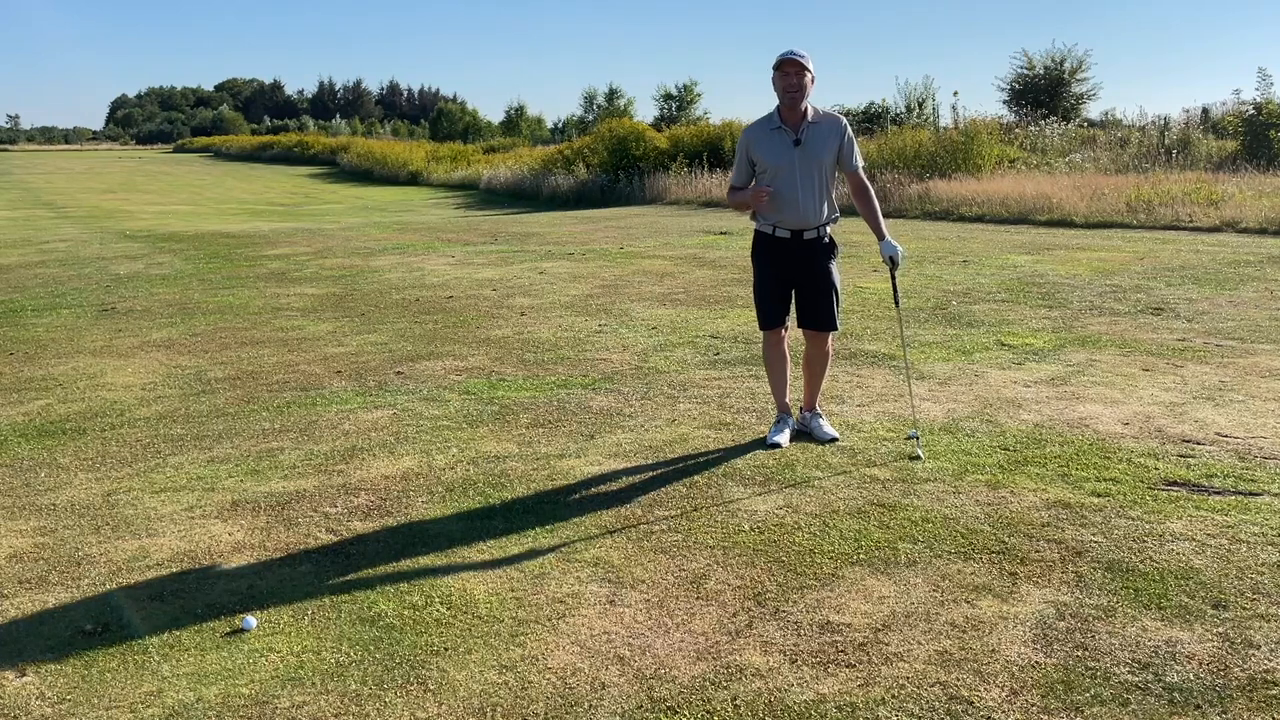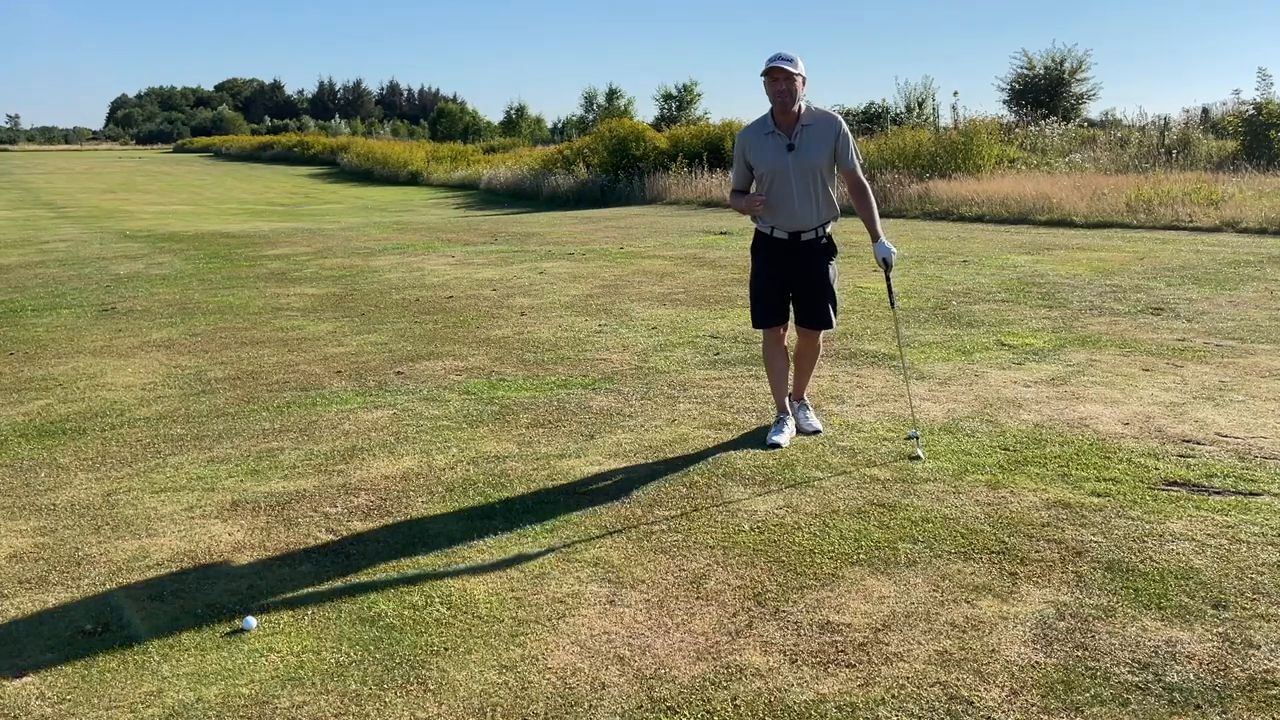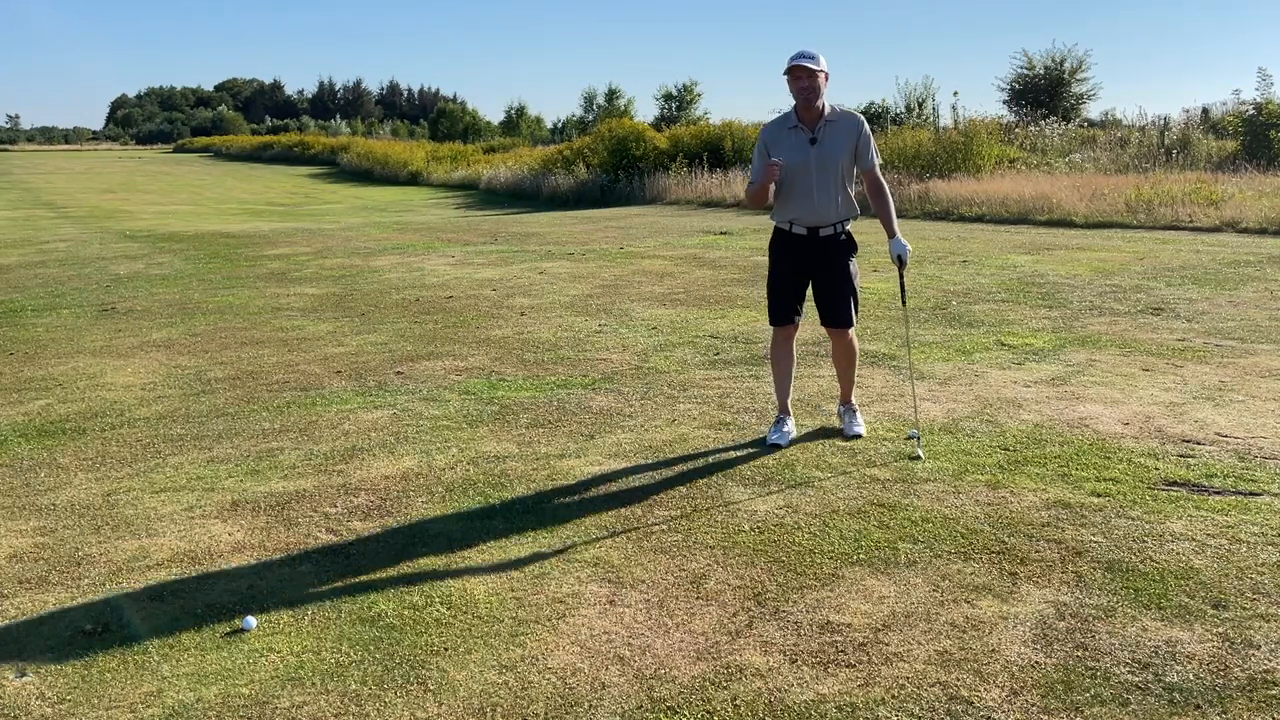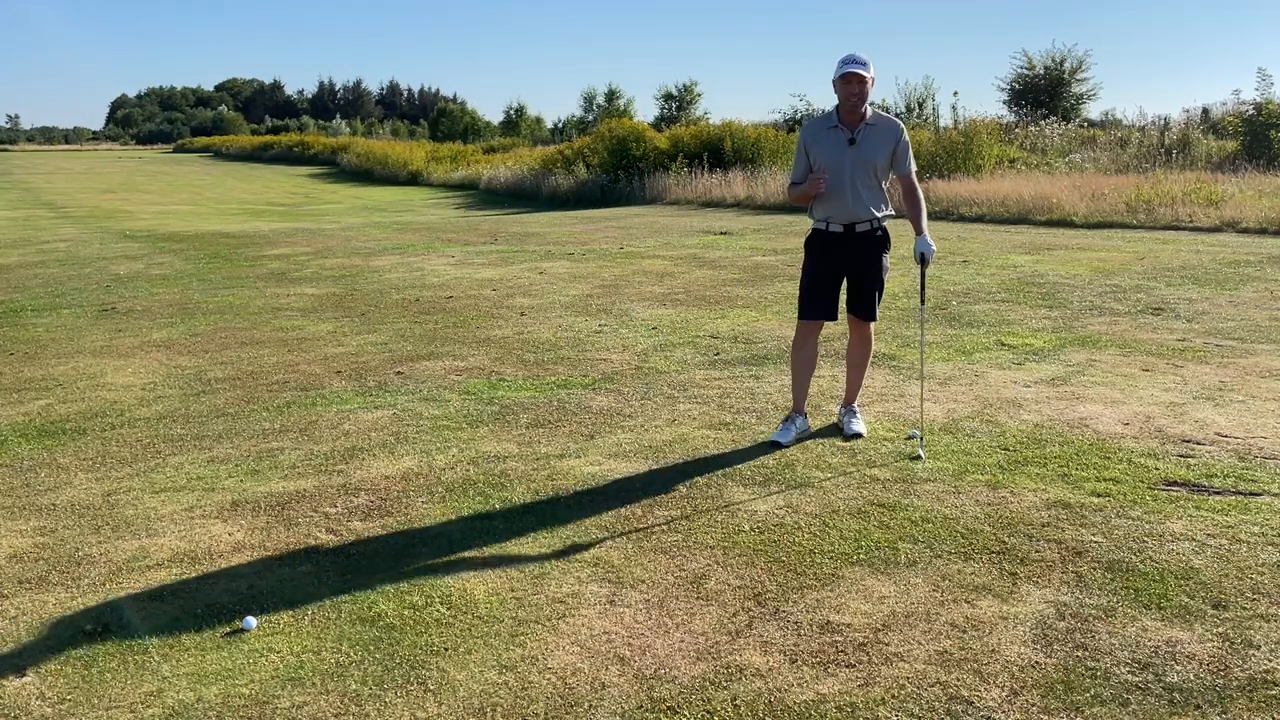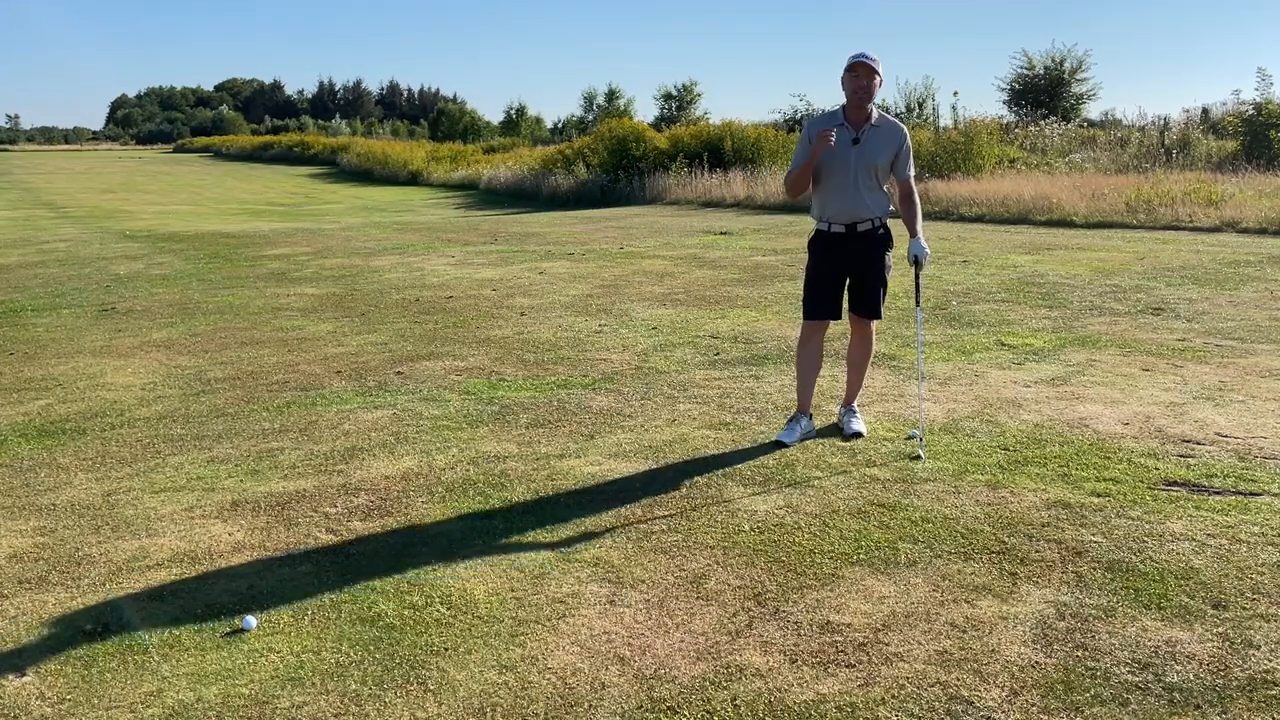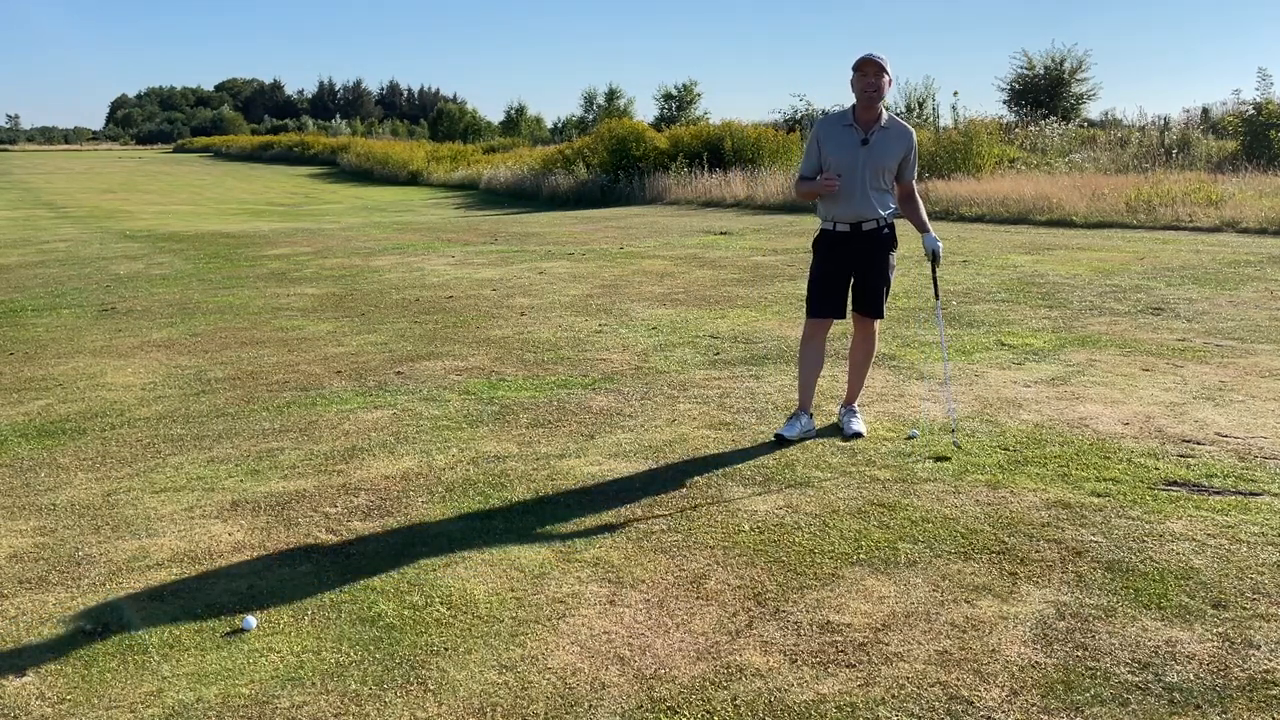
dt=0.7s
person 1, frame 1
left shoulder: (835, 127)
right shoulder: (753, 135)
left elbow: (859, 186)
right elbow: (734, 198)
left wrist: (884, 238)
right wrist: (749, 197)
left hip: (817, 244)
right hip: (771, 245)
left knee: (820, 335)
right knee: (774, 333)
left ankle: (811, 412)
right ankle: (784, 416)
person 1, frame 2
left shoulder: (831, 126)
right shoulder: (749, 137)
left elbow: (856, 184)
right elbow: (736, 193)
left wrist: (878, 239)
right wrist: (747, 203)
left hip: (816, 244)
right hip: (770, 245)
left knee: (811, 331)
right knee: (773, 331)
left ankle: (799, 397)
right ankle: (783, 416)
person 1, frame 3
left shoulder: (853, 125)
right shoulder: (771, 133)
left elbow: (874, 184)
right elbow: (754, 201)
left wrist: (894, 236)
right wrist: (766, 181)
left hip: (835, 241)
right hip: (789, 242)
left knee: (841, 330)
right knee: (784, 330)
left ankle: (848, 405)
right ankle: (784, 416)
person 1, frame 4
left shoulder: (892, 130)
right shoulder: (811, 131)
left elbow: (909, 186)
right elbow: (793, 195)
left wrist: (922, 234)
right wrist: (808, 189)
left hip: (870, 239)
right hip: (824, 238)
left knee: (862, 325)
right knee: (808, 326)
left ankle: (850, 407)
right ankle: (797, 414)
person 1, frame 5
left shoulder: (895, 133)
right shoulder: (816, 127)
left elbow: (907, 191)
right elbow: (792, 189)
left wrist: (916, 237)
right wrist: (816, 153)
left hip: (872, 238)
right hip: (828, 238)
left knee: (864, 324)
right knee: (813, 325)
left ankle: (850, 407)
right ankle: (802, 416)
person 1, frame 6
left shoulder: (903, 135)
right shoulder: (824, 128)
left elbow: (907, 194)
right elbow: (800, 187)
left wrist: (927, 233)
right wrist: (818, 187)
left hip: (877, 239)
right hip: (833, 238)
left knee: (866, 324)
right knee: (816, 325)
left ankle: (850, 407)
right ankle: (803, 414)
